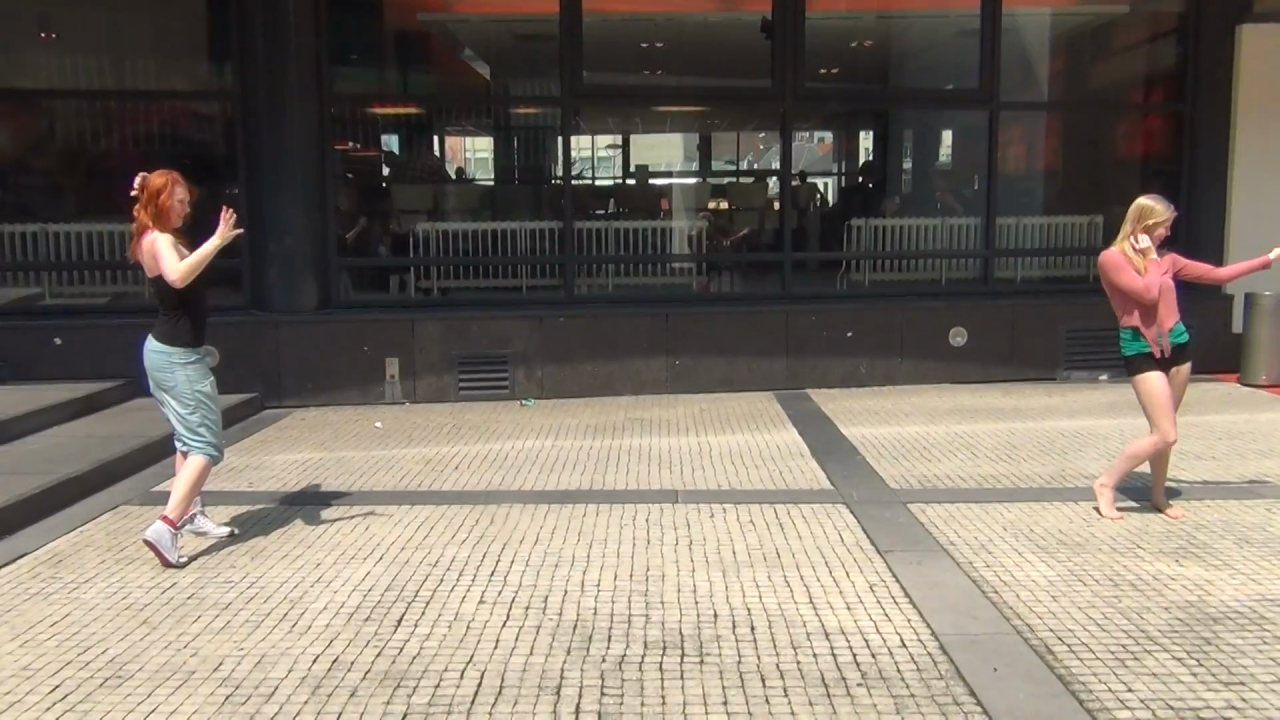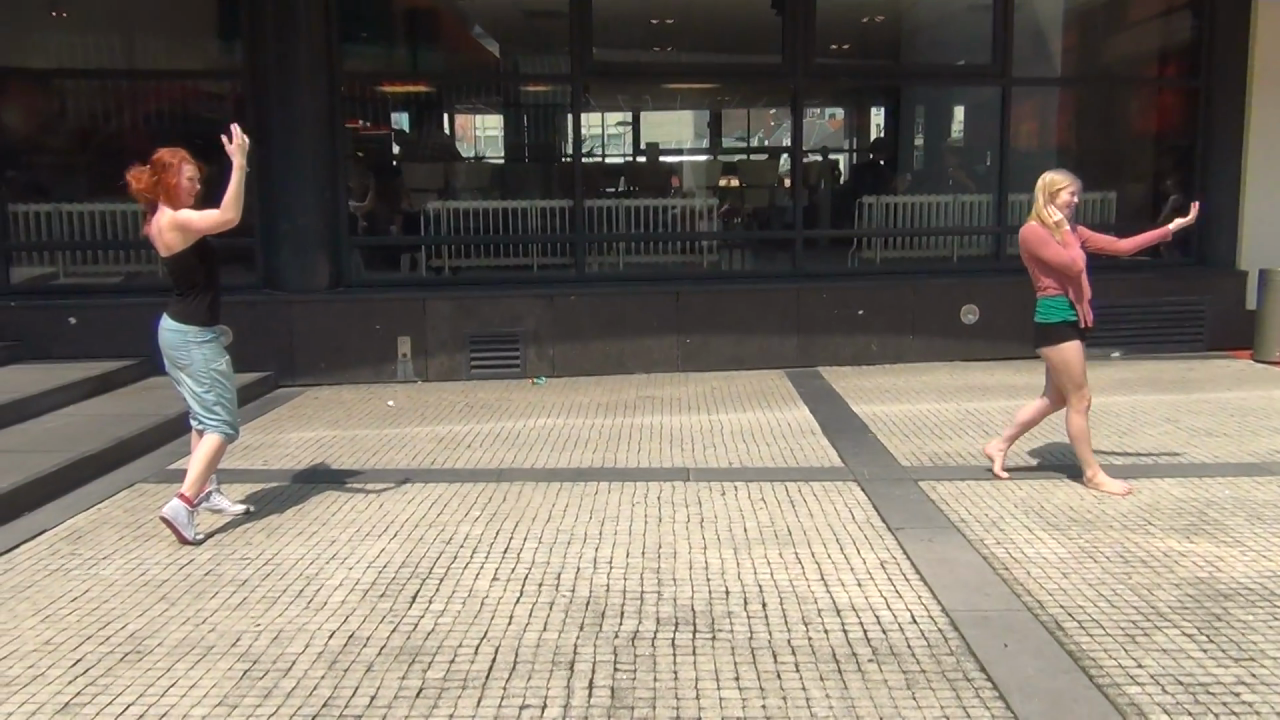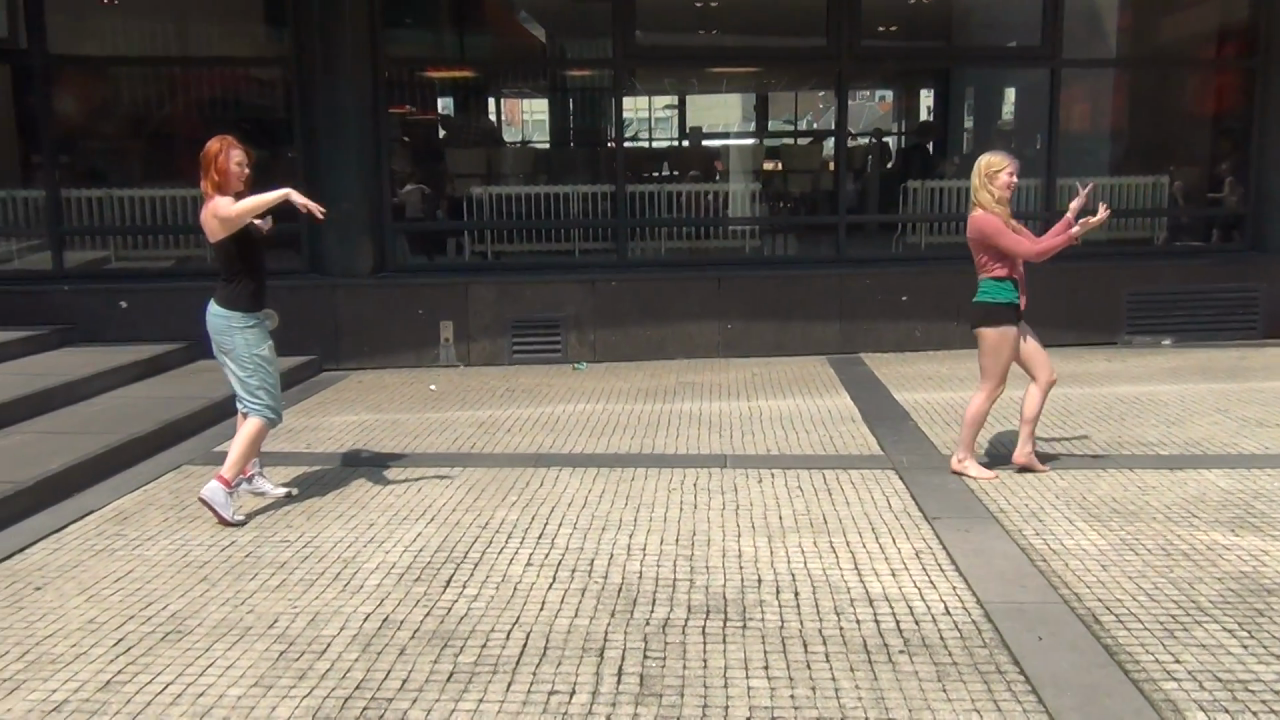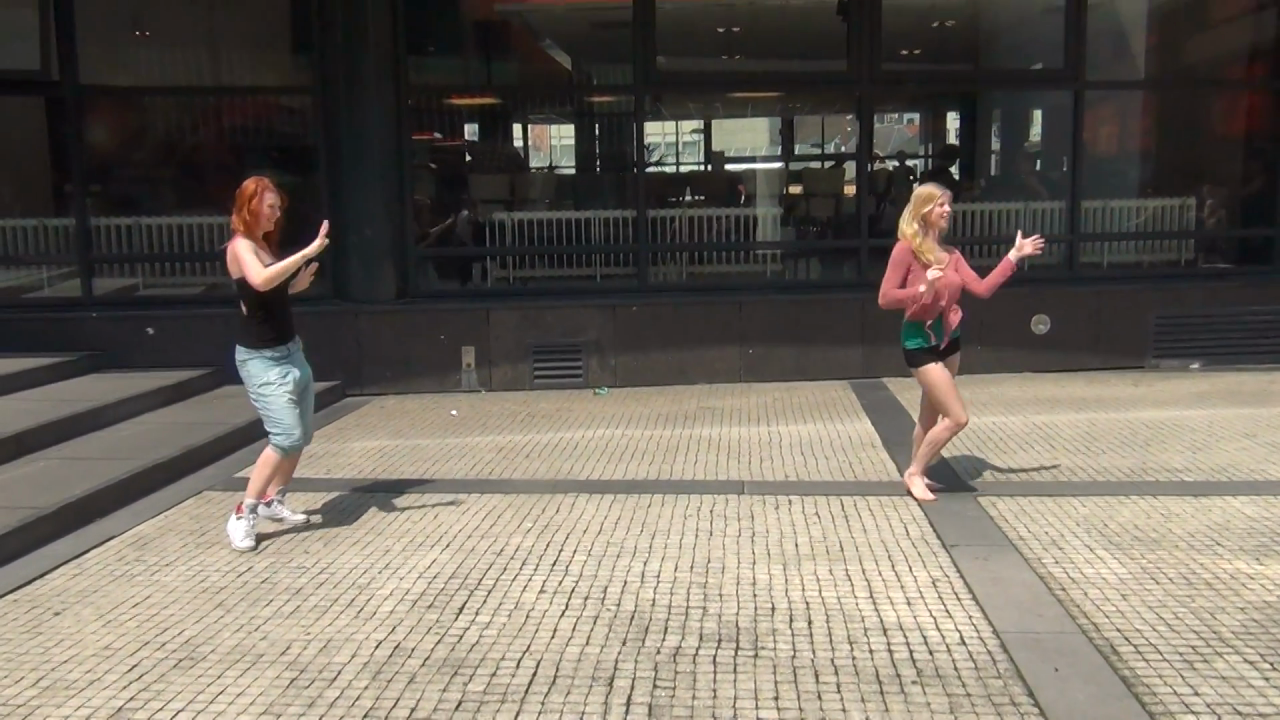
dt=0.7s
person 1, frame 1
left shoulder: (156, 239)
right shoulder: (159, 241)
right elbow: (179, 276)
left wrist: (143, 194)
right wrist: (217, 242)
left hip: (166, 351)
right hip: (178, 356)
left knee: (189, 439)
right knee: (205, 445)
left ankle: (190, 512)
right ankle: (165, 527)
person 1, frame 2
left shoulder: (162, 219)
right shoulder: (176, 220)
right elbow: (229, 217)
right wrist: (239, 163)
left hip: (178, 328)
right hip: (194, 335)
left knee: (203, 416)
right knee: (221, 423)
left ankle: (204, 490)
right ankle: (182, 504)
person 1, frame 3
left shoulder: (217, 207)
right shoulder: (220, 205)
right elbow: (238, 211)
left wrist: (257, 225)
right wrist: (285, 194)
left hip: (230, 315)
right hip: (240, 320)
left knee: (251, 400)
right knee: (265, 407)
left ankle: (249, 473)
right ankle: (221, 486)
person 1, frame 4
left shoulder: (264, 245)
right shoulder: (240, 246)
right elbow: (261, 281)
left wrist: (299, 281)
right wrist: (309, 251)
left hip: (289, 351)
right hip: (260, 357)
left knee: (298, 433)
right knee: (286, 436)
left ankle: (272, 500)
right ankle: (244, 512)
person 2, frame 1
left shoulder: (1166, 259)
right shoulder: (1111, 259)
left elbow: (1218, 274)
right elbow: (1148, 293)
right wrist: (1151, 258)
left hip: (1175, 345)
right hip: (1141, 351)
left knee: (1166, 429)
right knee: (1165, 435)
left ankle: (1159, 495)
right ankle: (1104, 486)
person 2, frame 2
left shoulder: (1072, 231)
right shoulder: (1032, 232)
left elbow: (1121, 246)
right elbow: (1074, 265)
left wrist: (1172, 227)
right wrist: (1064, 230)
left hip: (1071, 320)
right hip: (1055, 321)
left knee: (1056, 398)
right knee: (1079, 400)
left ankle: (998, 446)
right ankle: (1093, 474)
person 2, frame 3
left shoulder: (999, 217)
right shoulder: (983, 220)
left elbow: (1032, 248)
right elbow: (1034, 252)
left wrist: (1071, 215)
right wrist: (1077, 231)
left hip: (1008, 308)
right hip: (994, 307)
left knee: (1045, 376)
right knee: (991, 387)
left ankle: (1025, 451)
right ankle: (962, 458)
person 2, frame 4
left shoulder: (950, 253)
right shoulder: (905, 248)
left elbow: (982, 289)
right elbow: (885, 298)
left wrist: (1014, 257)
right wrist: (922, 289)
left hip: (949, 340)
right hip: (921, 343)
left knee: (932, 415)
right knee: (957, 418)
left ankle: (916, 473)
right ankle: (915, 472)
